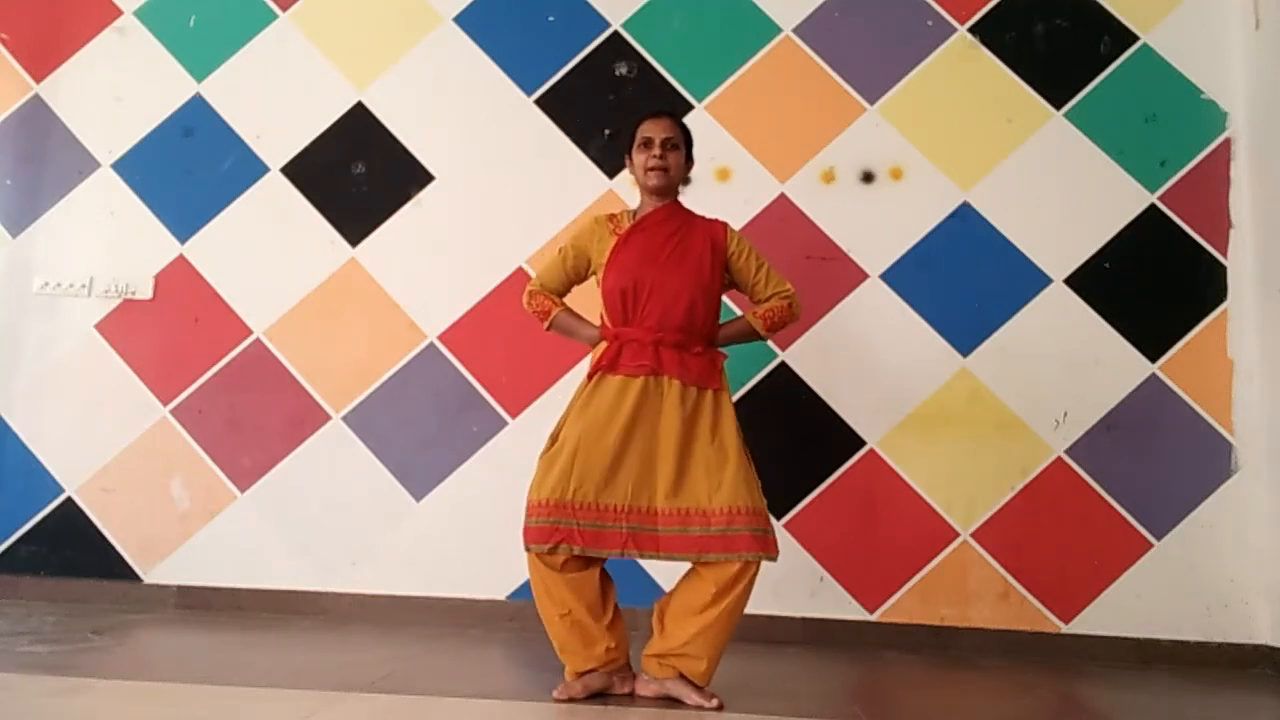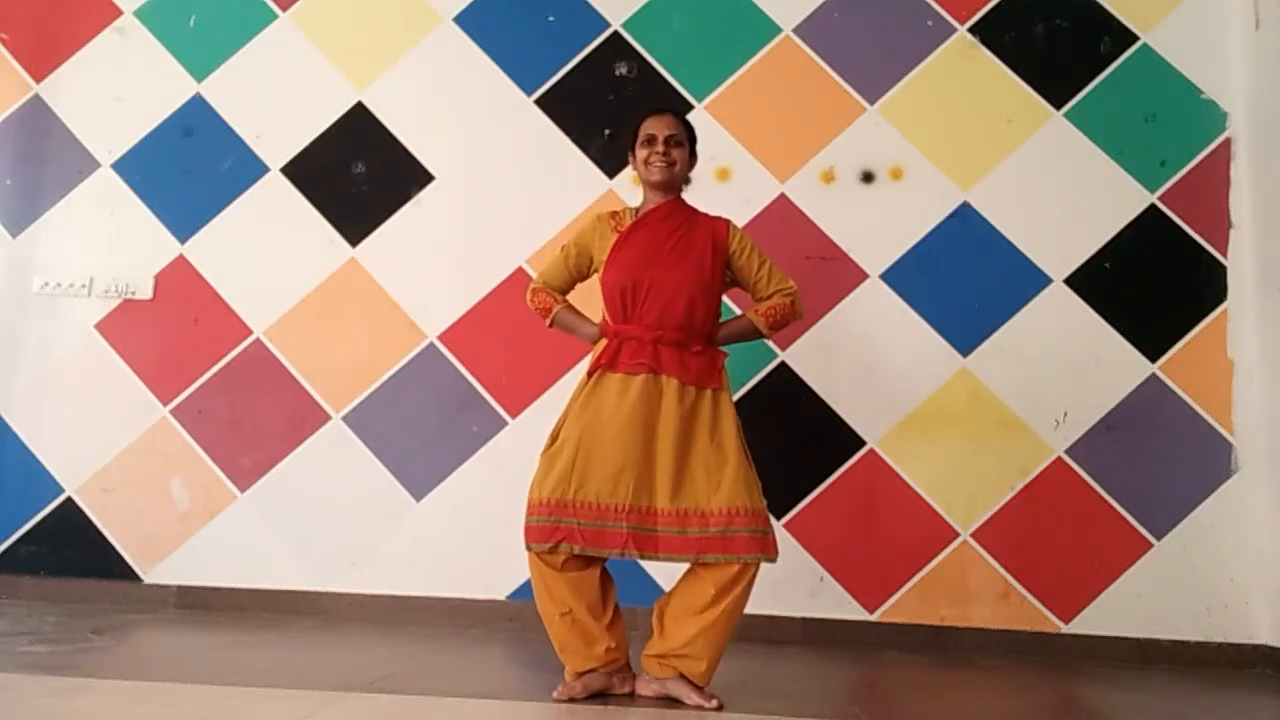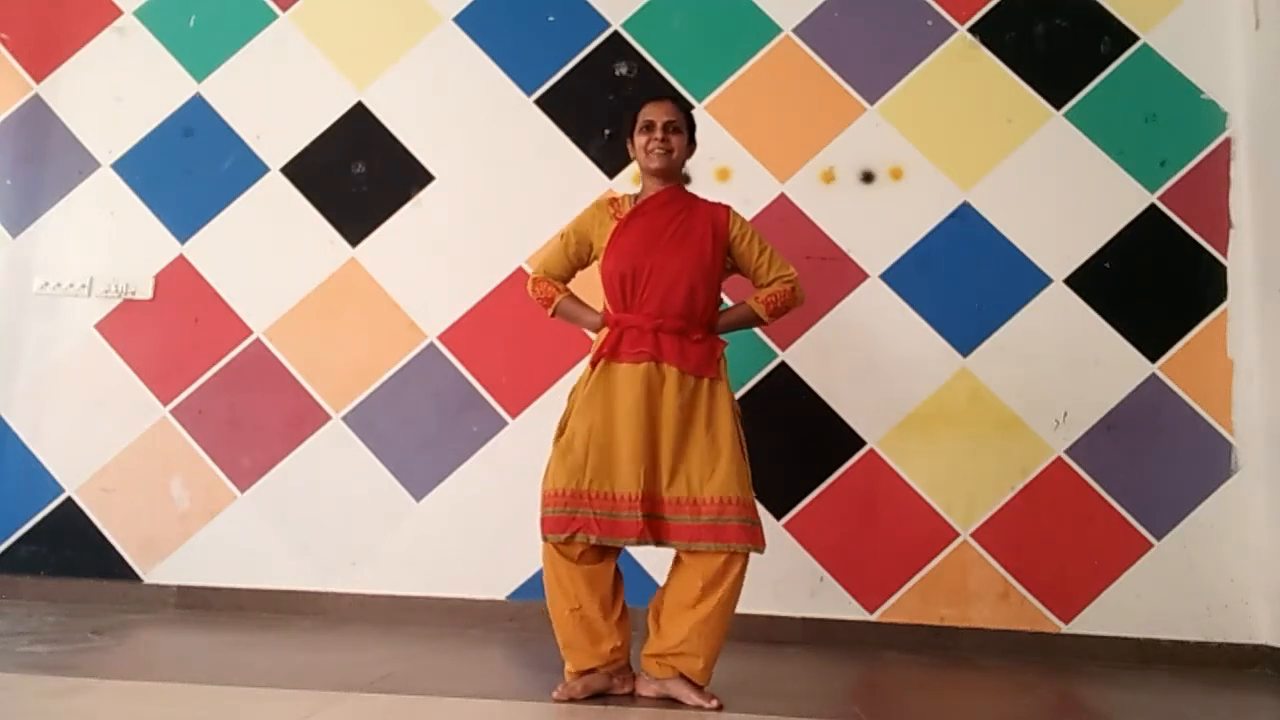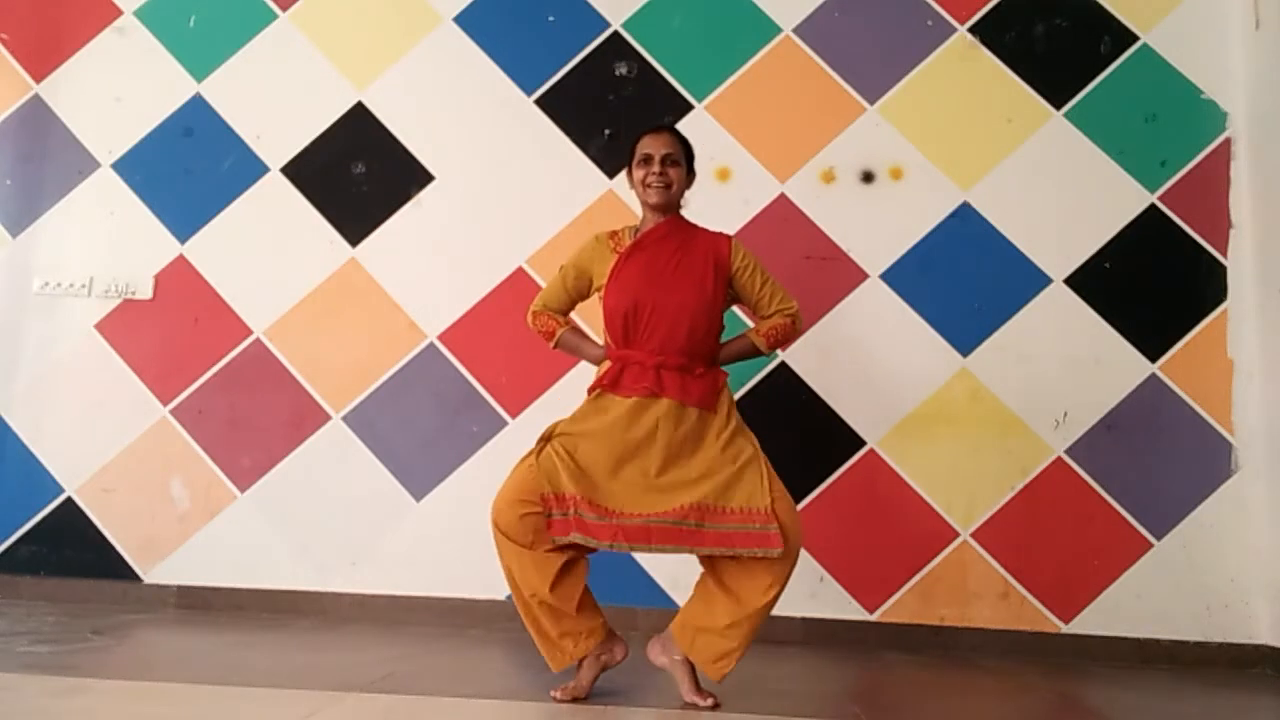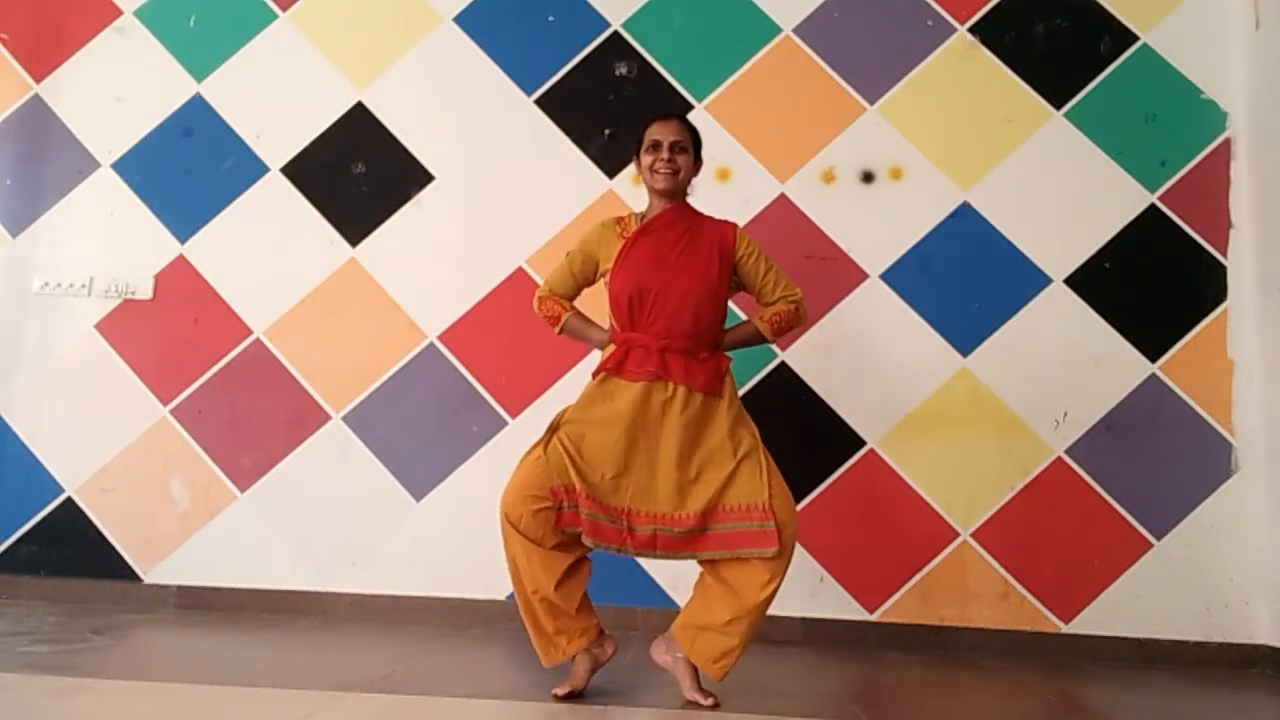
dt=0.5s
person 1, frame 1
left shoulder: (716, 237)
right shoulder: (602, 232)
left elbow: (782, 301)
right elbow: (537, 294)
left wrist: (713, 336)
right wrist: (598, 336)
left hip: (694, 403)
right hip: (615, 395)
left knee: (736, 541)
right knee: (552, 528)
left ankle: (670, 666)
right ankle: (601, 662)
person 1, frame 2
left shoulder: (719, 234)
right shoulder: (605, 229)
left elbow: (784, 299)
right elbow: (541, 290)
left wrist: (715, 334)
right wrist: (597, 333)
left hip: (693, 402)
right hip: (615, 395)
left knee: (735, 538)
right knee: (555, 527)
left ankle: (669, 666)
right ankle: (601, 663)
person 1, frame 3
left shoulder: (719, 220)
right shoulder: (604, 216)
left elbow: (786, 286)
right elbow: (541, 280)
left wrist: (715, 322)
right wrist: (599, 321)
left hip: (693, 389)
right hip: (617, 384)
left knee: (718, 531)
right knee: (575, 523)
left ankle: (669, 666)
right ankle: (600, 663)
person 1, frame 4
left shoulder: (722, 251)
right shoulder: (603, 250)
left elbow: (784, 317)
right elbow: (542, 312)
left wrist: (715, 354)
right wrist: (600, 355)
left hip: (701, 425)
right hip: (616, 417)
left knee: (776, 538)
right knee: (515, 511)
left ankle: (681, 645)
right ankle: (593, 642)
person 1, frame 5
left shoulder: (726, 238)
right shoulder: (609, 236)
left elbow: (788, 305)
right elbow: (548, 298)
left wrist: (719, 340)
right wrist: (606, 339)
left hip: (702, 409)
right hip: (620, 401)
left knee: (769, 530)
right knee: (526, 504)
left ankle: (685, 645)
right ankle: (583, 640)
